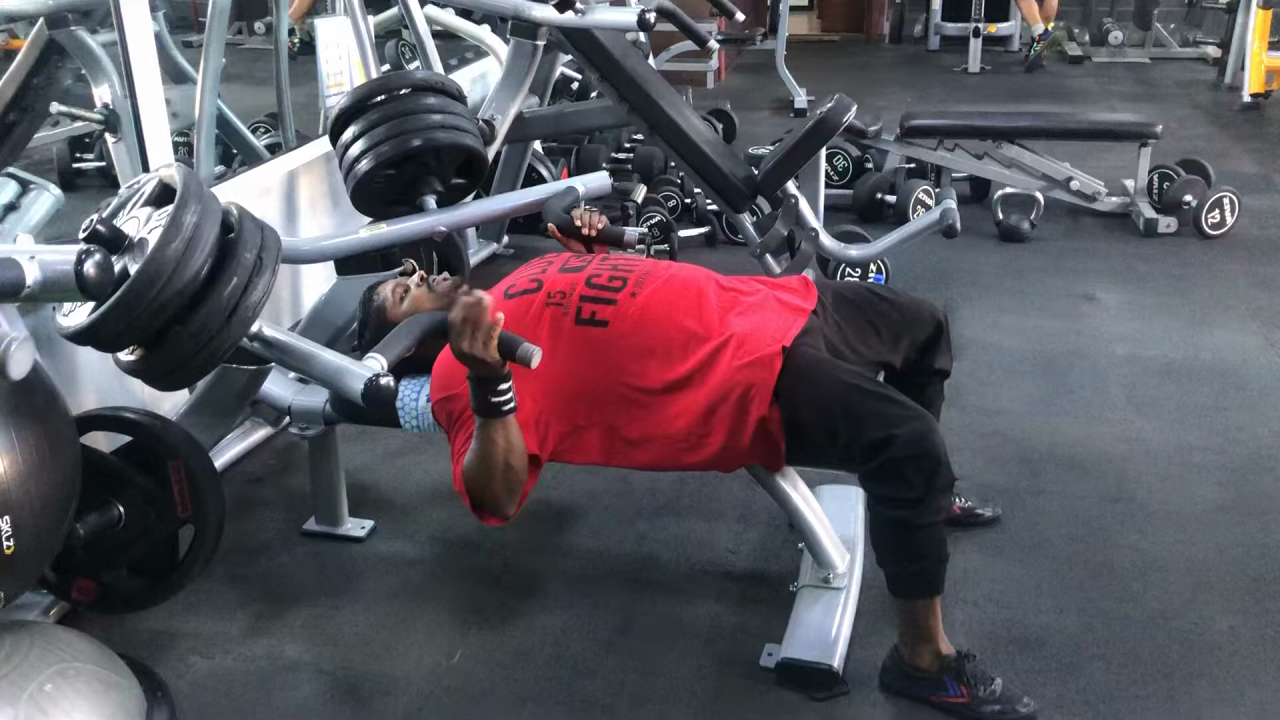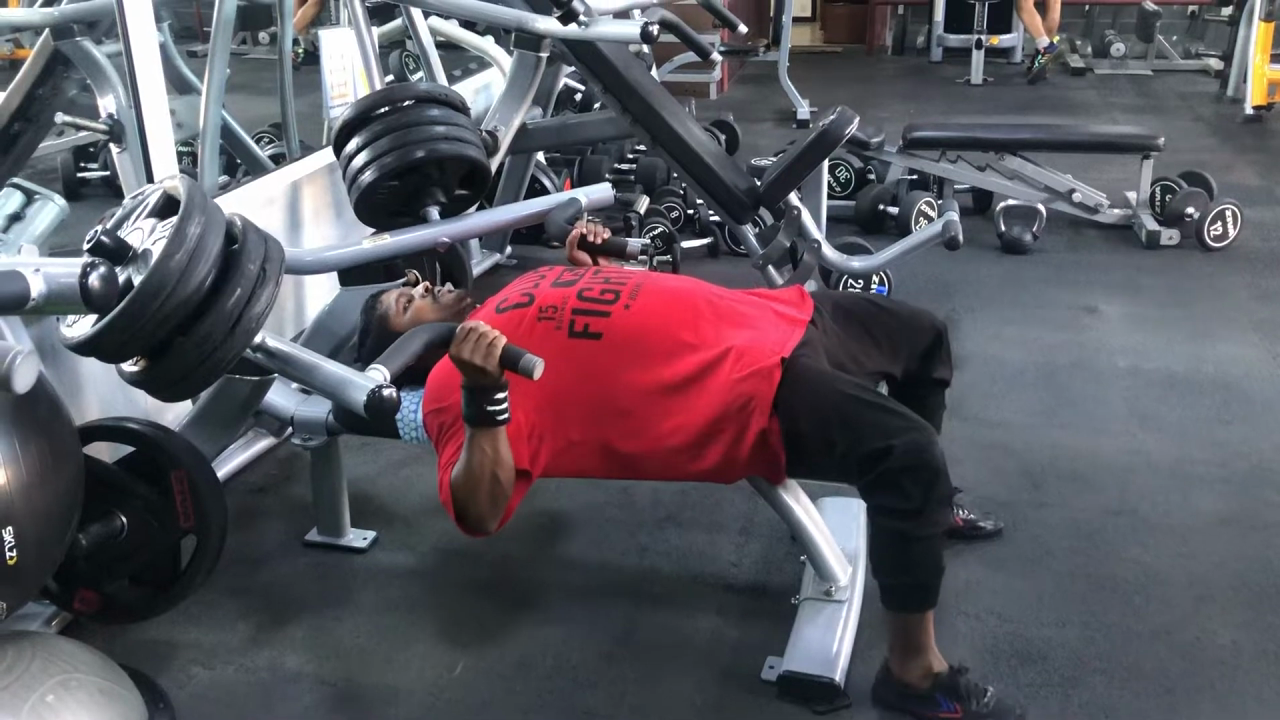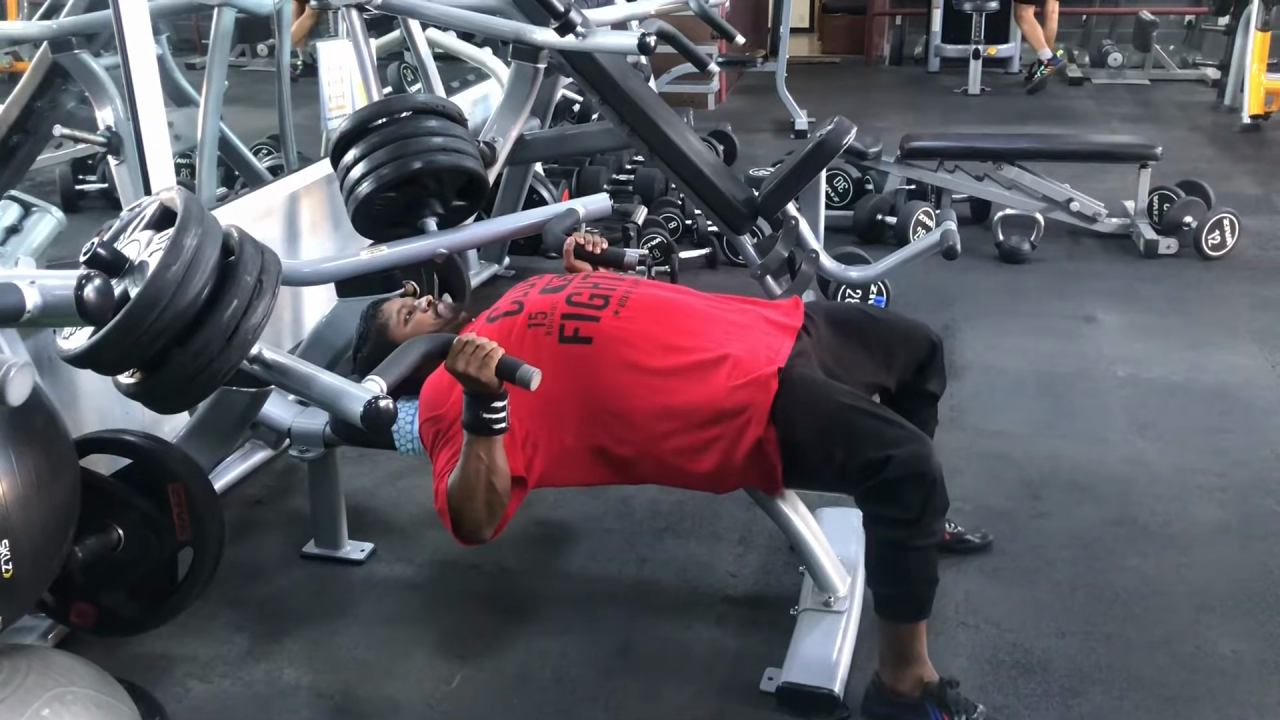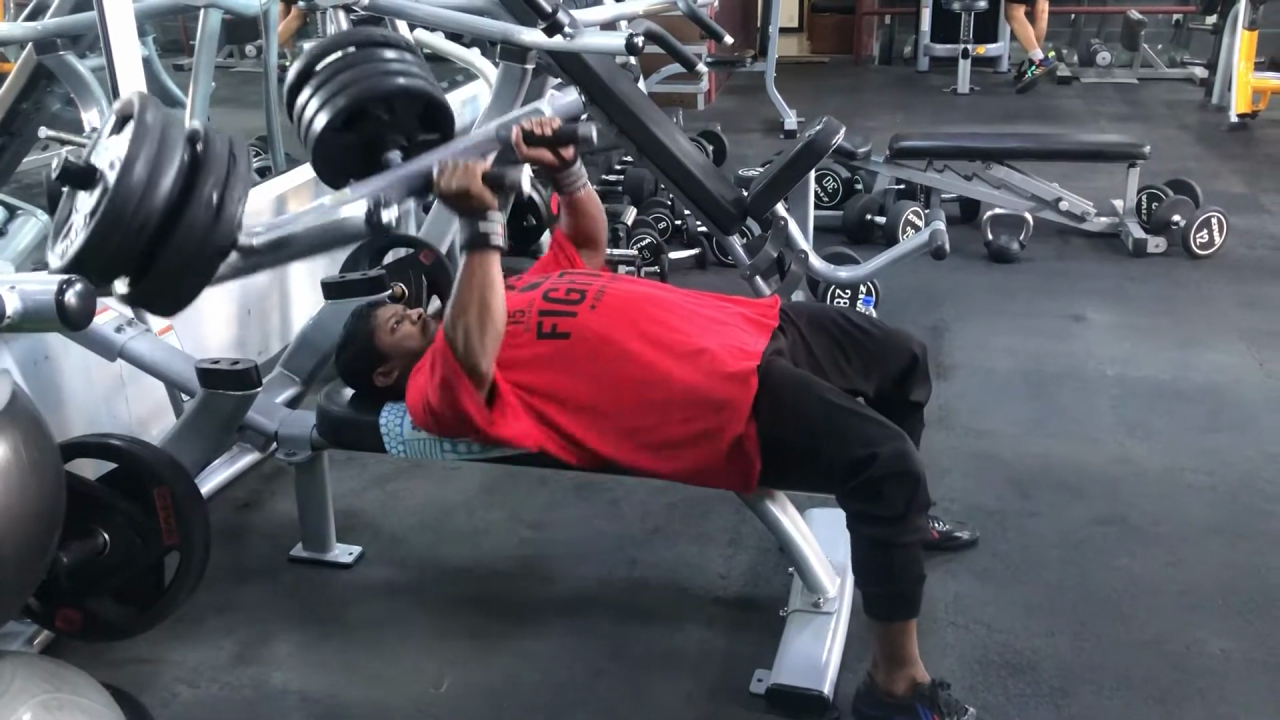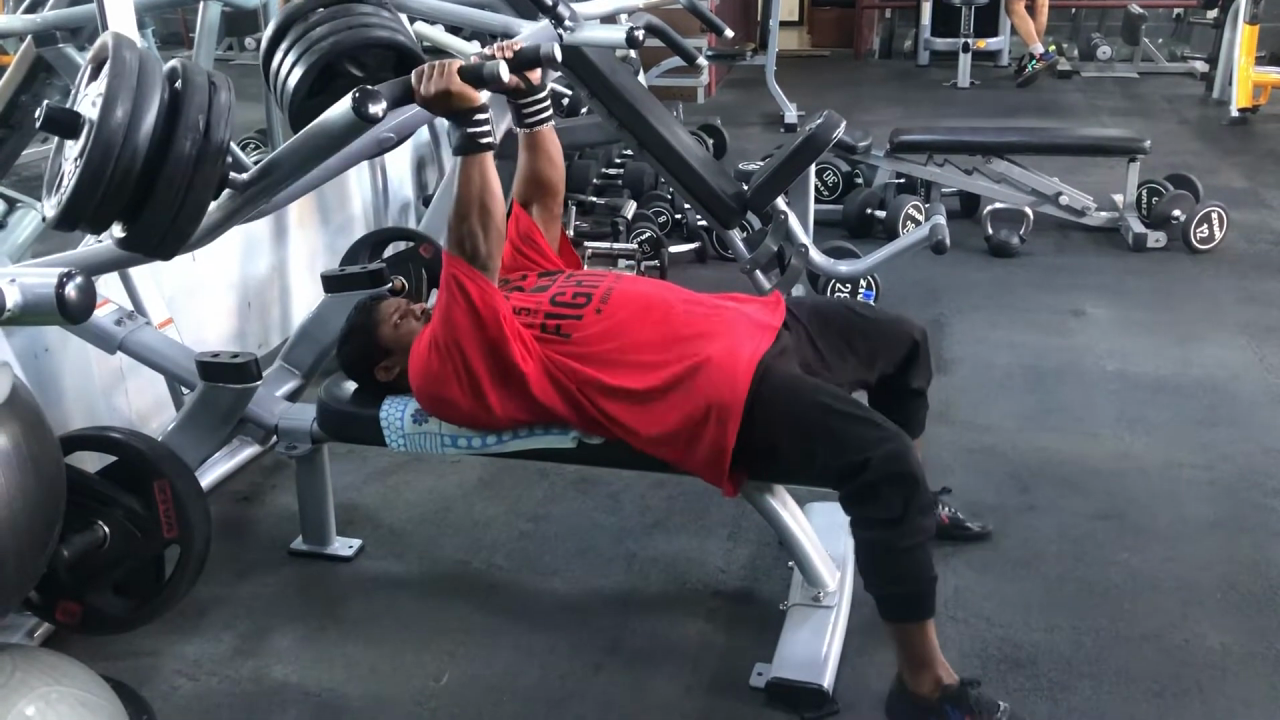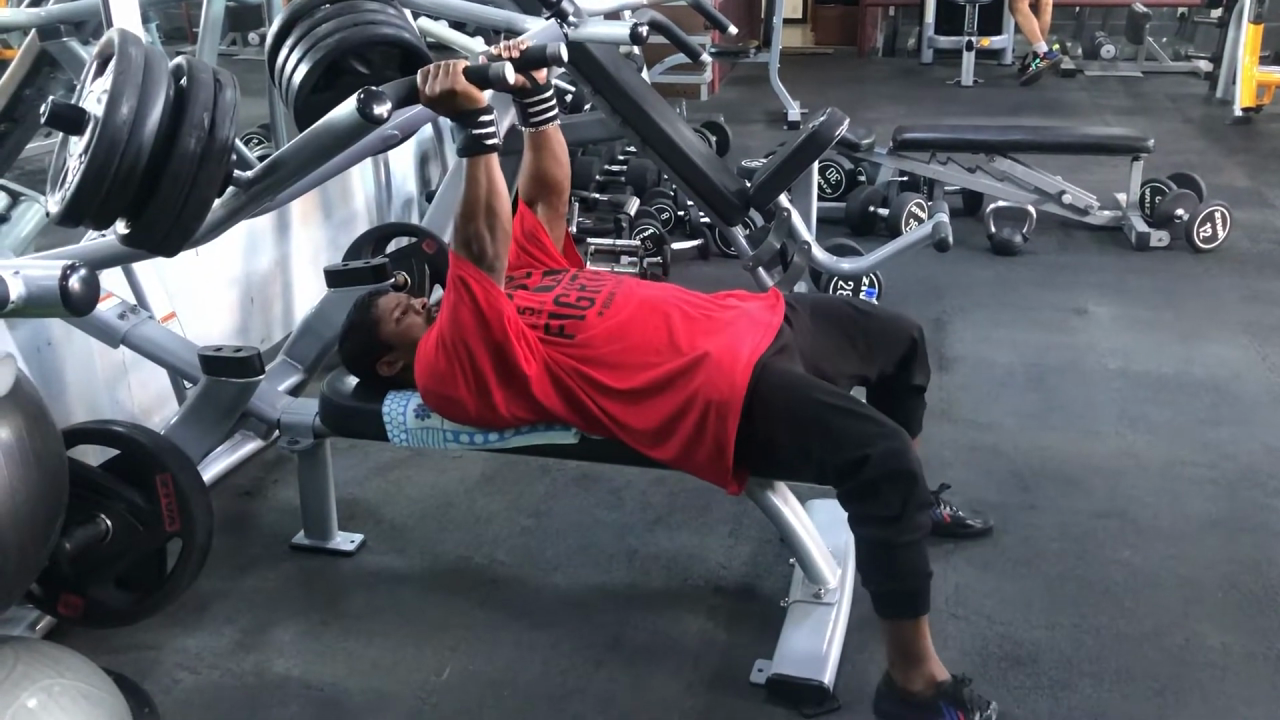
dt=0.7s
person 1, frame 1
left shoulder: (513, 290)
right shoulder: (458, 366)
right elbow: (497, 498)
left wrist: (592, 246)
right wrist: (488, 380)
right hip: (747, 379)
left knee: (921, 326)
right knee: (911, 443)
left ankle: (915, 495)
right ankle: (924, 658)
person 1, frame 2
left shoulder: (515, 299)
right shoulder: (454, 379)
right elbow: (479, 513)
left wrist: (593, 259)
right wrist: (482, 395)
right hip: (747, 391)
left knee: (920, 336)
right knee: (909, 452)
left ankle: (919, 508)
person 1, frame 3
left shoulder: (506, 315)
right shoulder: (448, 391)
right elbow: (476, 522)
left wrist: (591, 267)
right wrist: (483, 404)
right hip: (740, 400)
left knee: (917, 349)
right knee: (906, 466)
left ankle: (909, 524)
person 1, frame 4
left shoulder: (510, 296)
right shoulder: (434, 387)
left elbow: (589, 240)
right elbow: (472, 370)
left wrist: (560, 166)
right wrist: (480, 224)
right hip: (715, 399)
left knee: (903, 360)
right knee: (887, 464)
left ankle: (898, 524)
person 1, frame 5
left shoulder: (503, 288)
right shoulder: (444, 367)
left elbow: (542, 194)
right elbow: (473, 249)
left wrist: (526, 95)
right wrist: (468, 123)
right hip: (715, 392)
left knee: (901, 344)
right knee: (882, 461)
left ankle: (909, 512)
person 1, frame 6
left shoulder: (511, 283)
right shoulder: (451, 364)
left elbow: (546, 195)
right elbow: (478, 250)
left wrist: (533, 93)
right wrist: (472, 124)
right hip: (720, 389)
left knee: (900, 340)
right knee: (883, 458)
left ankle: (910, 507)
